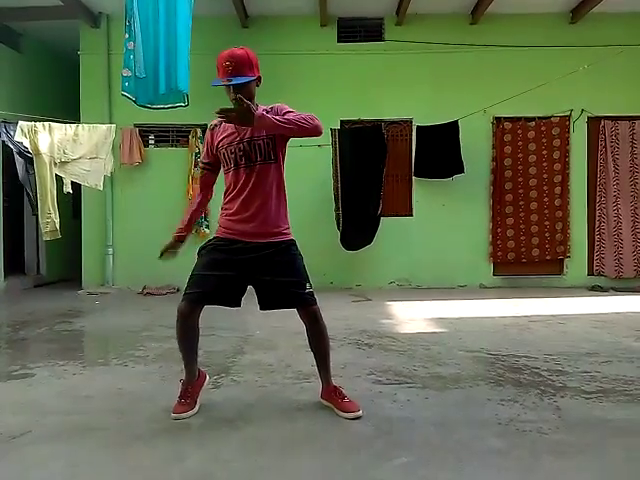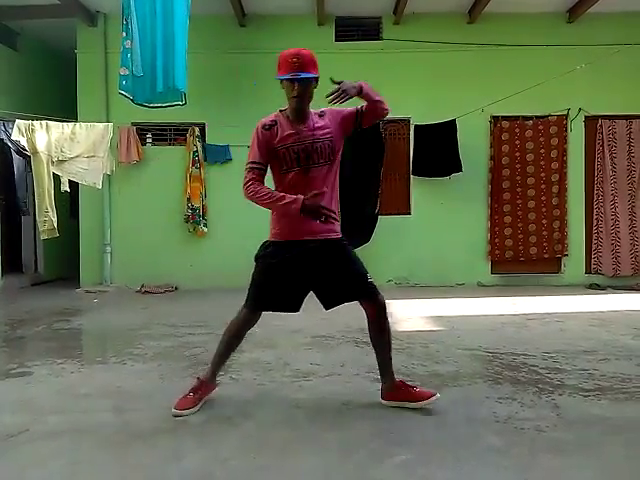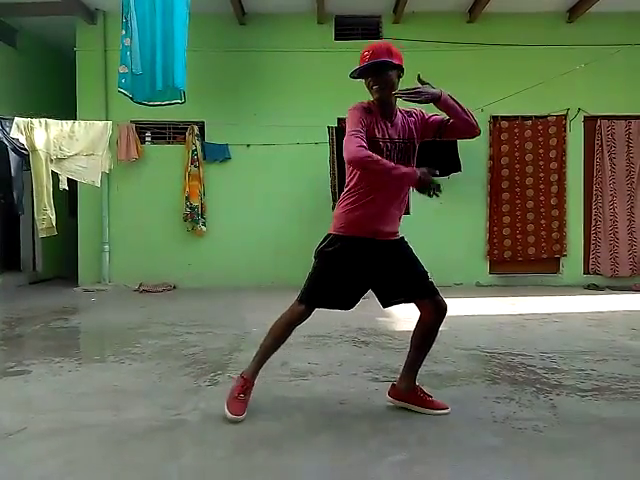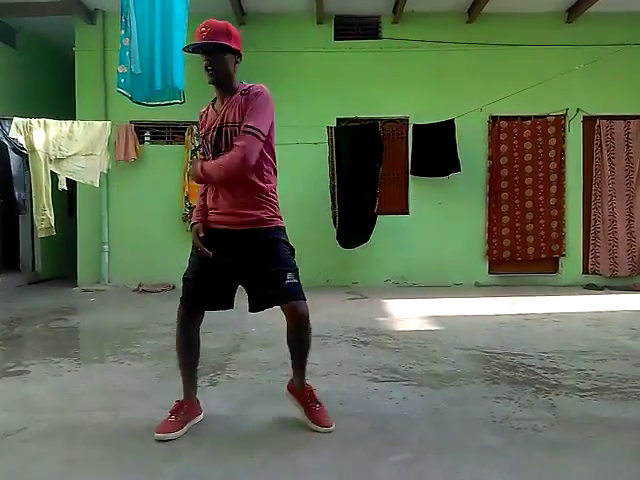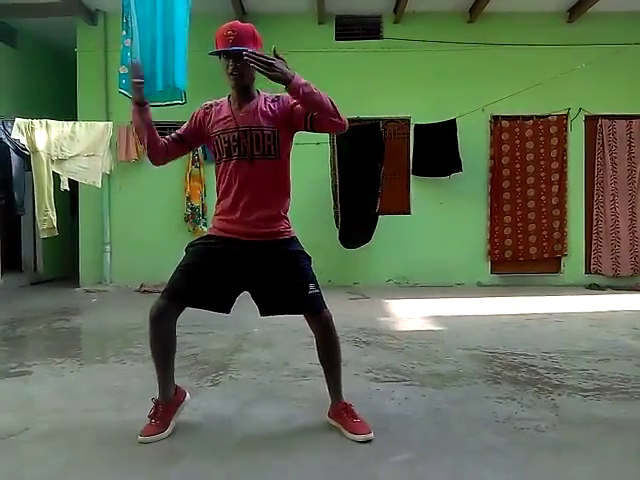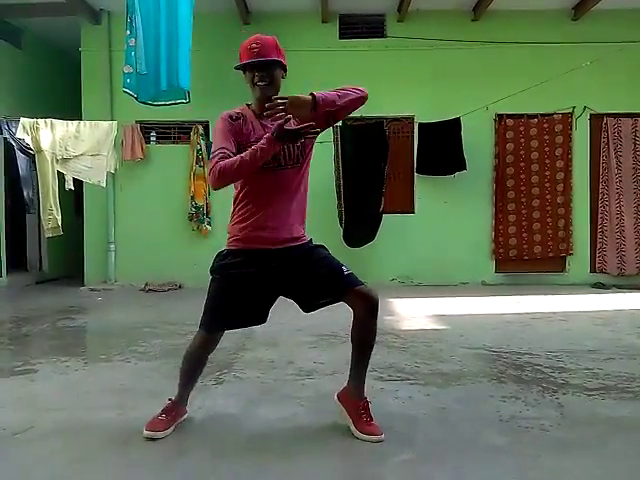
dt=0.7s
person 1, frame 1
left shoulder: (276, 115)
right shoulder: (216, 129)
left elbow: (314, 126)
right elbow: (204, 186)
left wrist: (256, 118)
right wrist: (182, 232)
left hip: (275, 240)
right hip: (228, 240)
left knee: (310, 310)
right knee: (187, 309)
left ankle: (329, 387)
right ankle: (192, 379)
person 1, frame 2
left shoulder: (335, 120)
right shoulder: (267, 129)
left elbow: (381, 111)
right elbow: (252, 186)
left wrist: (361, 89)
right wrist: (298, 204)
left hip: (329, 240)
right hip: (286, 242)
left knee: (375, 304)
right knee: (249, 314)
left ankle: (390, 384)
right ankle: (208, 380)
person 1, frame 3
left shoulder: (415, 120)
right shoulder: (360, 114)
left elbow: (471, 129)
right elbow: (355, 156)
left wrist: (440, 97)
right wrist: (412, 175)
left hip: (389, 240)
right hip: (348, 238)
left knee: (435, 307)
right knee: (302, 308)
left ankle: (405, 386)
right ankle: (247, 379)
person 1, frame 4
left shoulder: (256, 96)
right shoulder: (208, 113)
left elbow: (246, 157)
left wrist: (203, 169)
right wrist: (200, 219)
left hip: (261, 229)
right hip: (217, 232)
left knee: (297, 310)
right knee: (188, 314)
left ankle: (300, 386)
right ankle: (189, 402)
person 1, frame 5
left shoulder: (284, 106)
right shoulder: (208, 115)
left elbow: (337, 124)
right elbow: (159, 155)
left wrist: (292, 81)
right wrist: (140, 106)
left hip: (277, 243)
right hip: (225, 240)
left knee: (321, 319)
right knee: (162, 312)
left ankle: (340, 407)
right ankle: (168, 398)
person 1, frame 6
left shoulder: (304, 116)
right shoulder: (232, 122)
left elbow: (359, 95)
right elbow: (216, 177)
left wrist: (312, 101)
right wrist: (270, 141)
left hip: (296, 248)
right hip: (245, 253)
left knee: (366, 301)
right knee: (207, 336)
left ankle: (353, 395)
right ankle: (178, 403)
